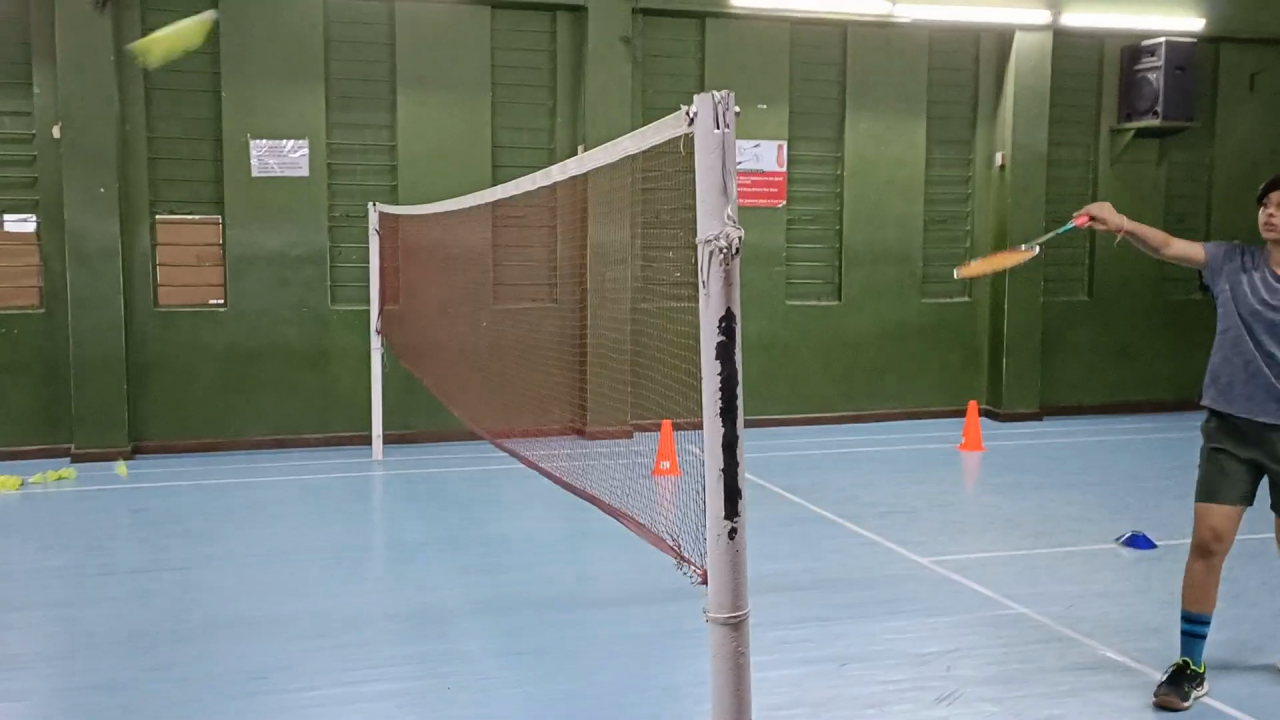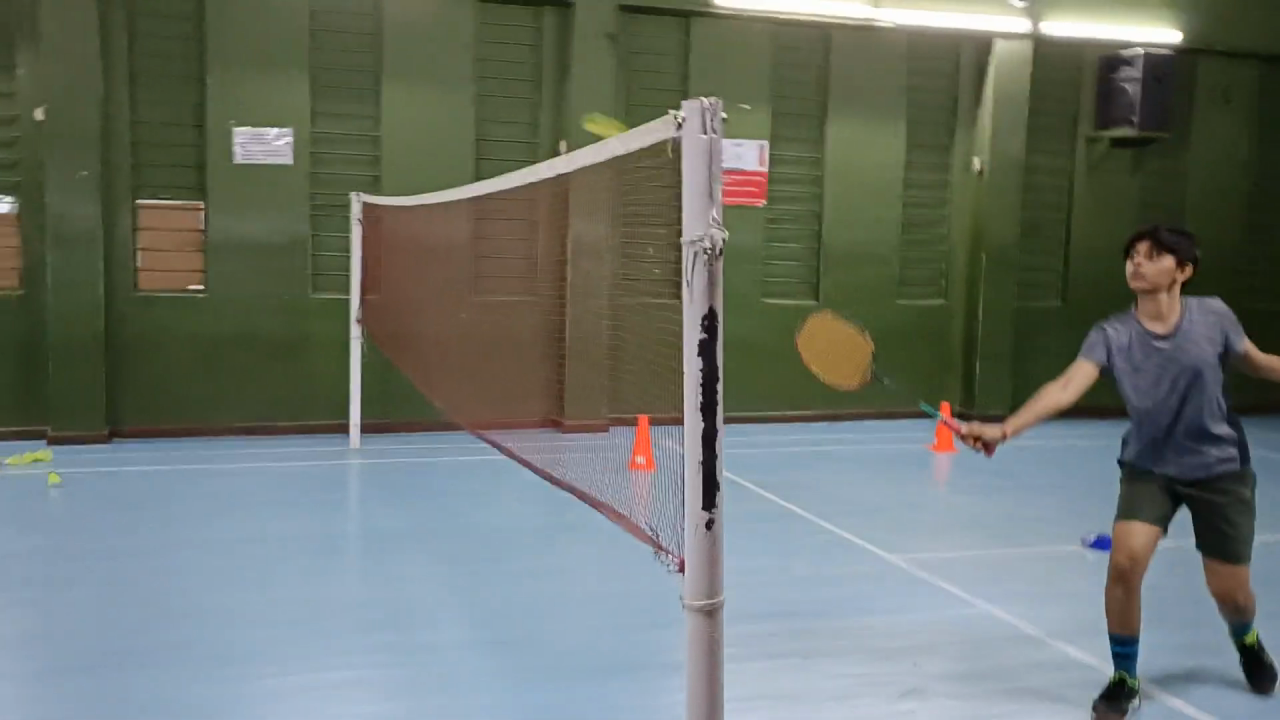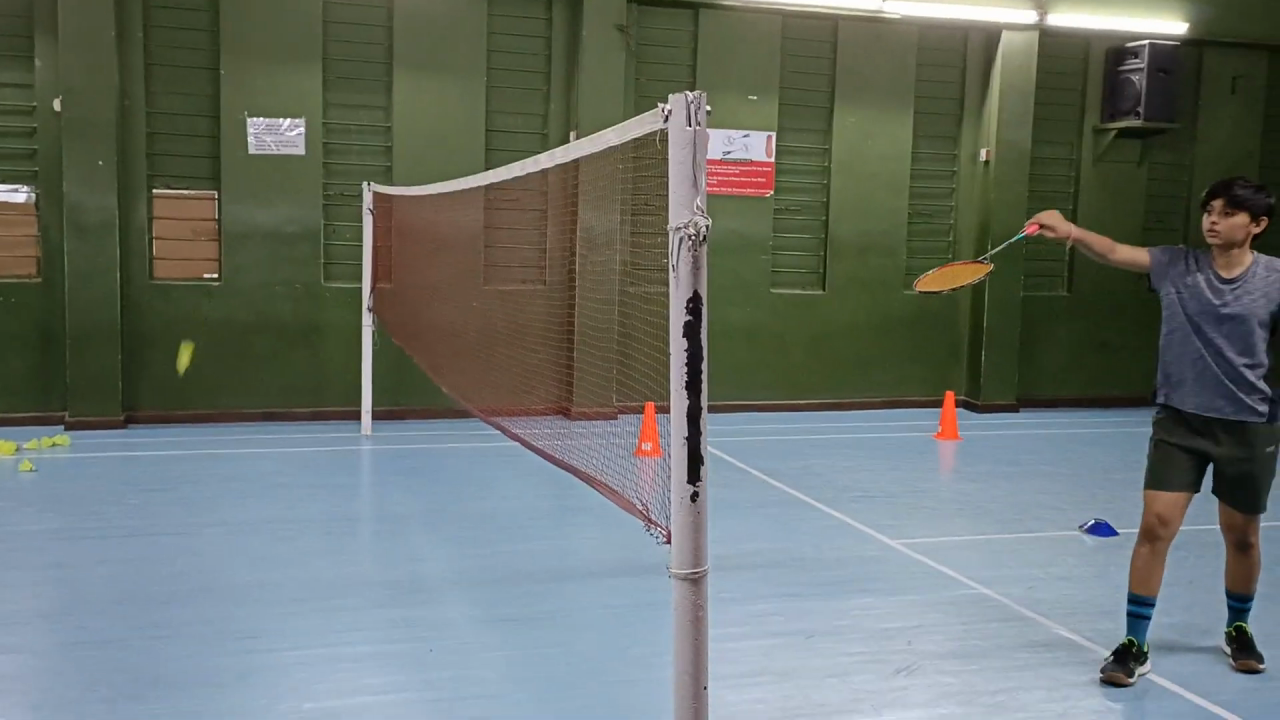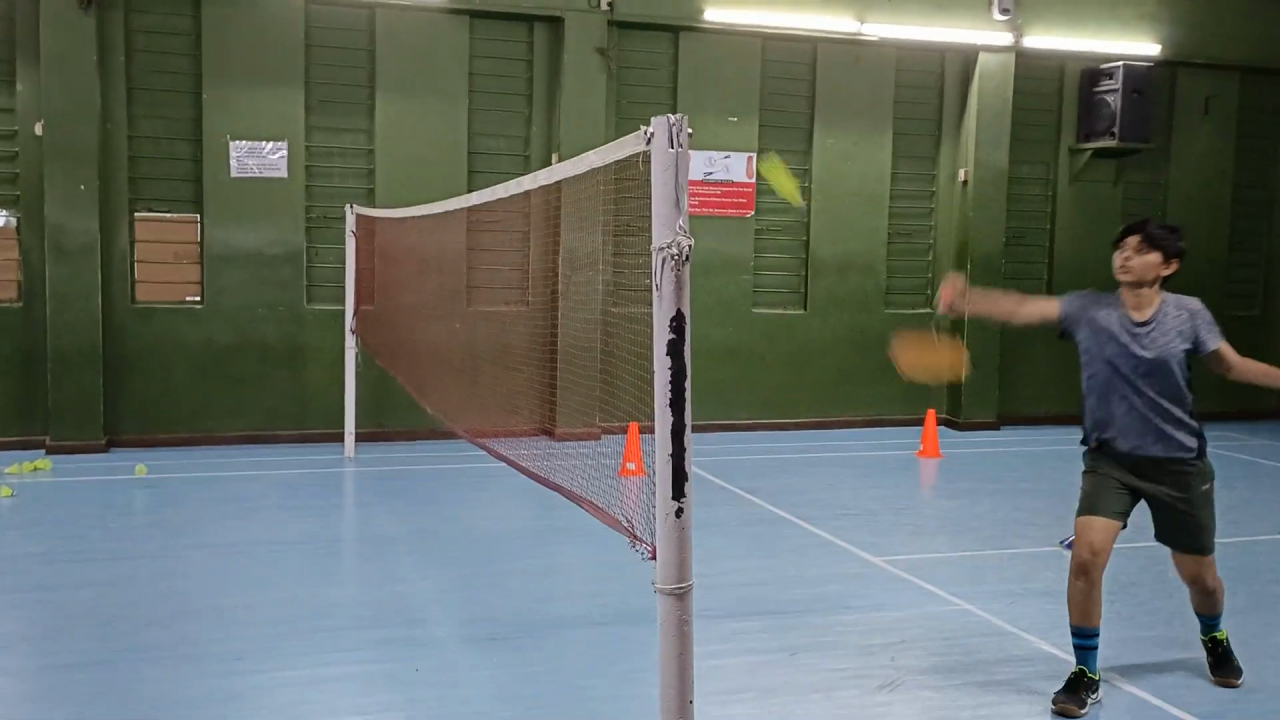
dt=0.7s
person 1, frame 1
right shoulder: (1232, 262)
right elbow: (1168, 247)
right wrist: (1121, 223)
right hip: (1231, 426)
right knee: (1209, 542)
right ankle: (1191, 666)
person 1, frame 2
left shoulder: (1214, 316)
right shoulder: (1110, 335)
right elbow: (1067, 388)
right wrist: (1004, 428)
left hip: (1220, 468)
right hip: (1150, 469)
left knee: (1231, 591)
right knee: (1125, 563)
right ankle: (1124, 679)
person 1, frame 3
right shoulder: (1177, 265)
right elbow: (1115, 252)
right wrist: (1068, 230)
right hip: (1179, 420)
right knee: (1155, 528)
left ankle: (1238, 629)
right ankle: (1135, 644)
person 1, frame 4
left shoulder: (1189, 314)
right shoulder: (1089, 309)
left elbow: (1233, 365)
right elbow: (1024, 309)
right wrist: (969, 299)
left hip: (1178, 460)
right hip: (1110, 458)
left knee: (1200, 576)
right knee: (1086, 557)
left ankle: (1214, 640)
right ankle: (1085, 674)
